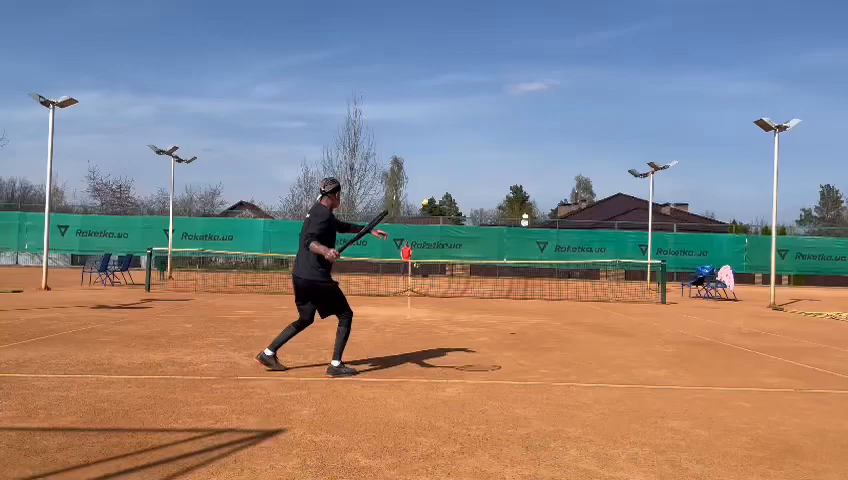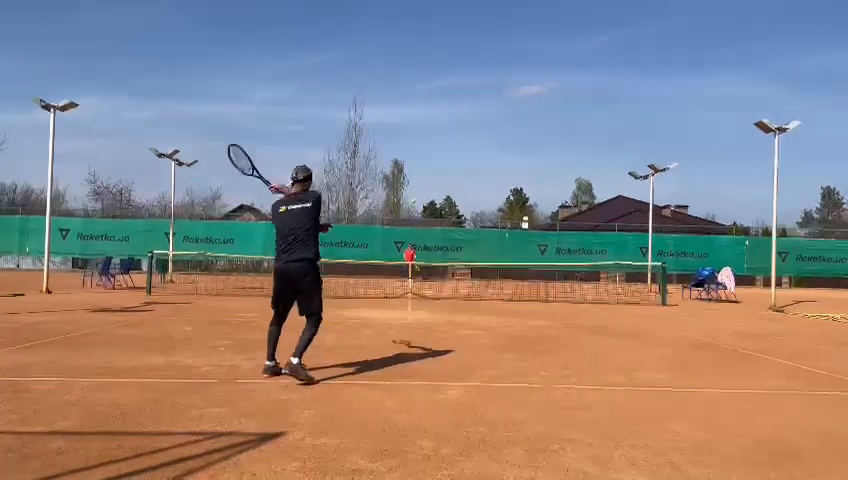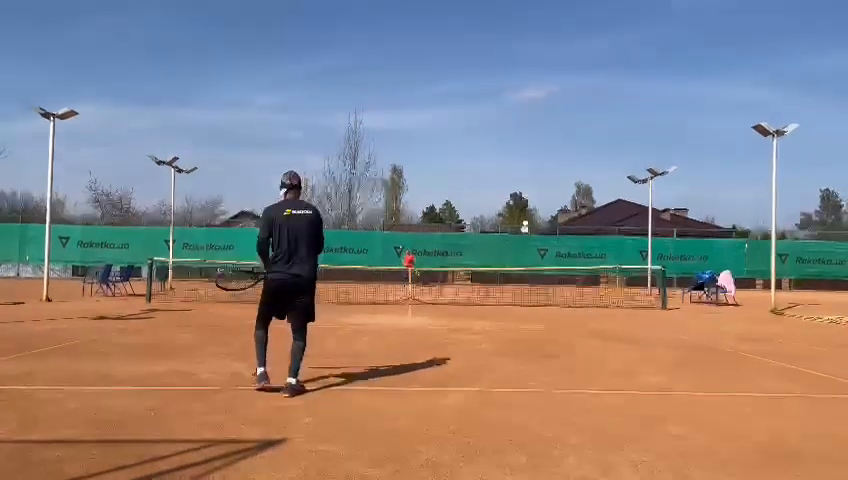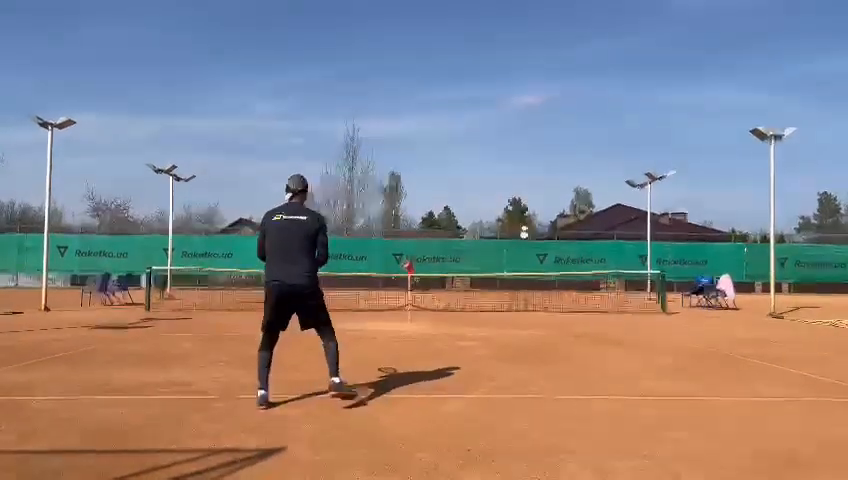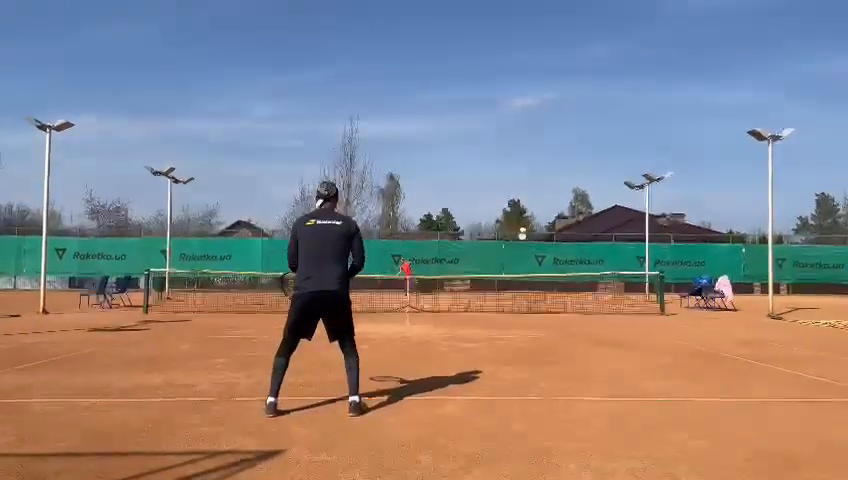
dt=0.5s
person 1, frame 1
left shoulder: (318, 211)
right shoulder: (323, 214)
left elbow: (342, 226)
right elbow: (307, 241)
left wrist: (371, 230)
right wrist: (325, 250)
left hip: (301, 276)
right hip: (315, 278)
left knee: (304, 319)
right knee: (345, 316)
left ankle: (269, 353)
right ankle: (335, 365)
person 1, frame 2
left shoulder: (276, 207)
right shoulder: (313, 198)
right wrist: (284, 191)
left hip: (282, 268)
right hip: (306, 268)
left knee: (278, 317)
right knee: (313, 318)
left ankle: (270, 364)
right ankle: (295, 360)
person 1, frame 3
left shoulder: (271, 212)
right shoulder: (313, 212)
left elbow: (262, 247)
right elbow: (318, 246)
left hip: (277, 278)
right hip: (305, 279)
left knee: (262, 323)
right knee: (299, 332)
left ankle: (262, 373)
right ankle: (292, 381)
person 1, frame 4
left shoulder: (269, 217)
right shoulder: (316, 219)
left elbow: (261, 253)
right elbow: (322, 257)
left hip: (276, 286)
right hip: (306, 286)
left knee: (268, 339)
right knee: (327, 334)
left ankle: (263, 393)
right ankle: (335, 381)
person 1, frame 5
left shoulder: (301, 223)
right shoulder: (349, 224)
left elbow: (292, 262)
right elbow: (358, 262)
left hip: (304, 293)
right hip: (336, 294)
left knee: (286, 347)
right knee: (348, 346)
left ankle: (271, 401)
right ankle: (354, 400)
